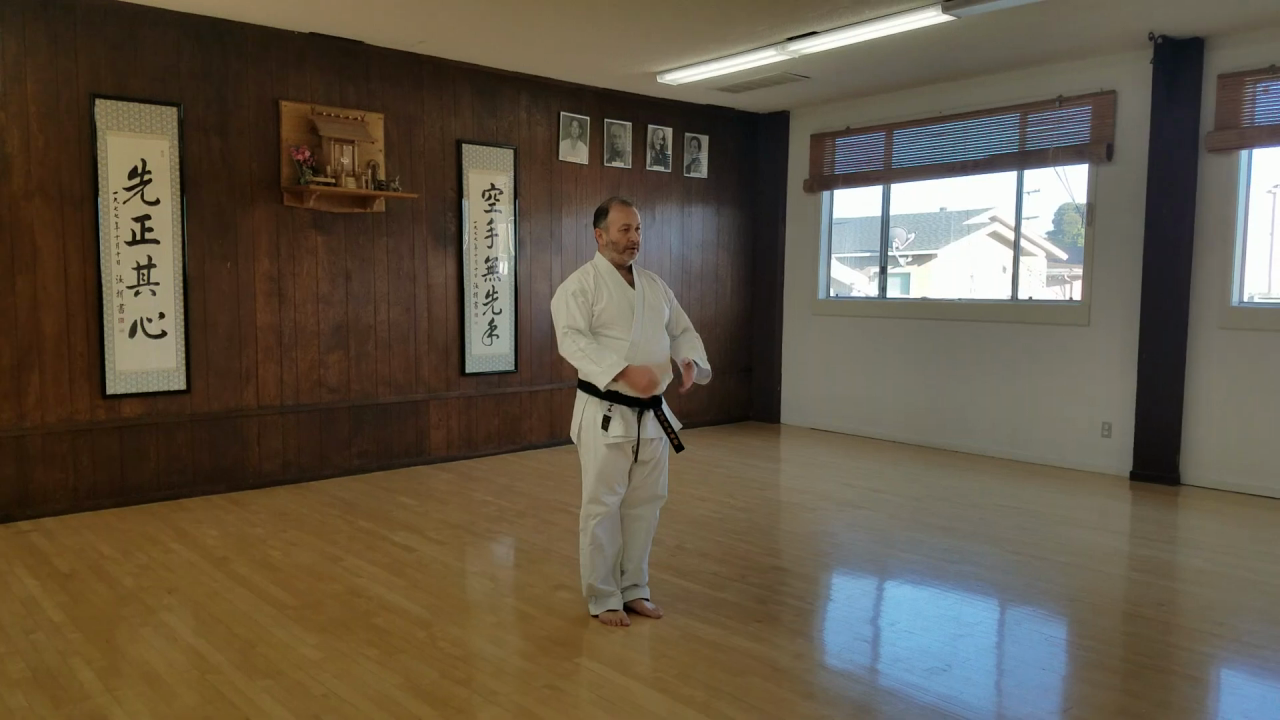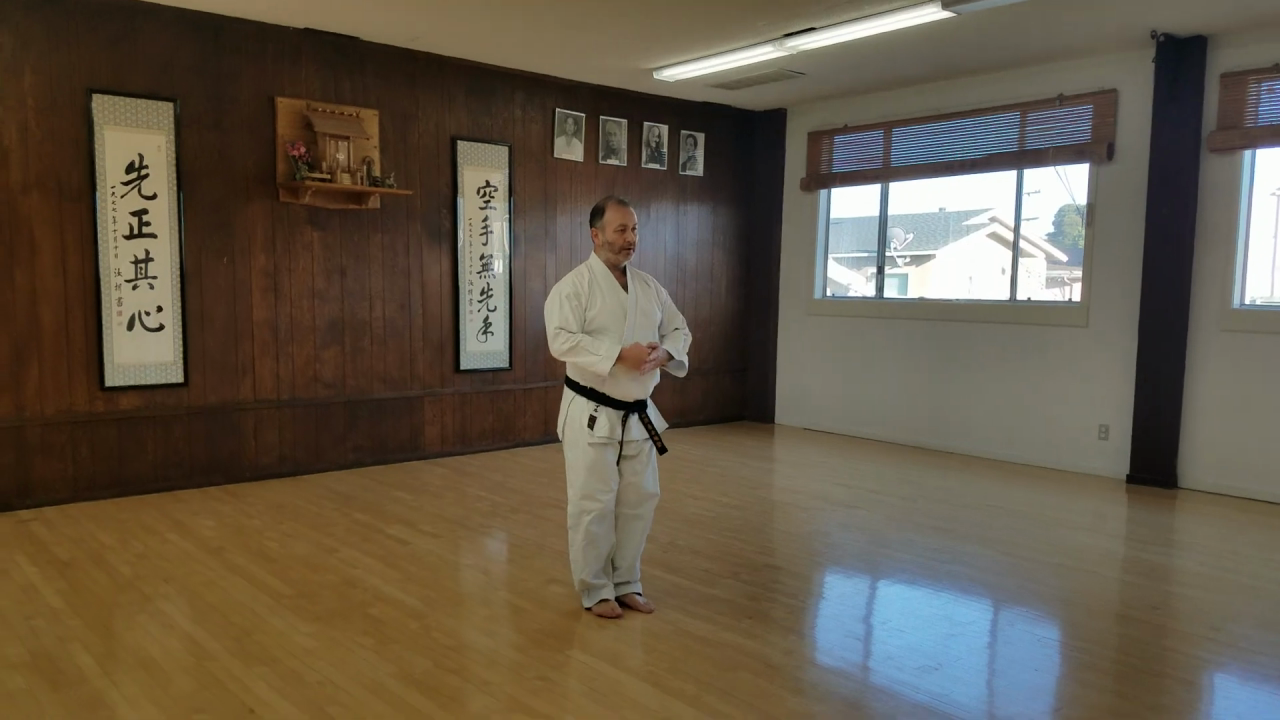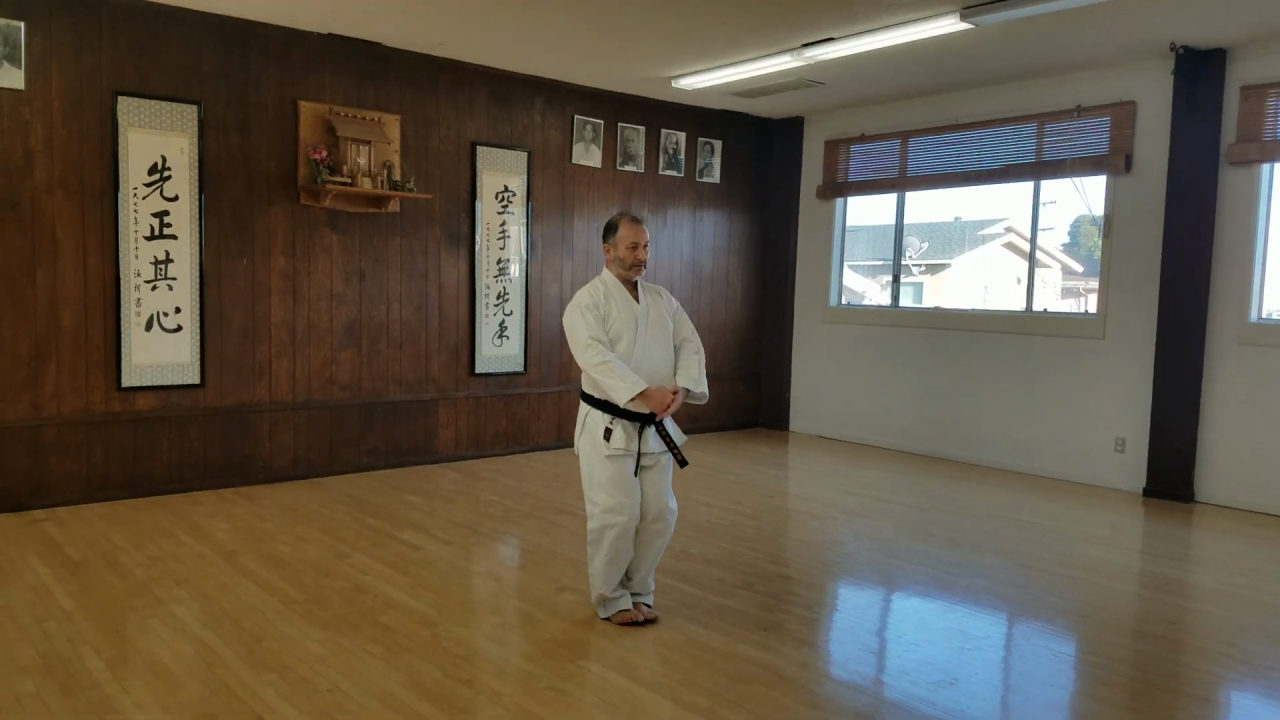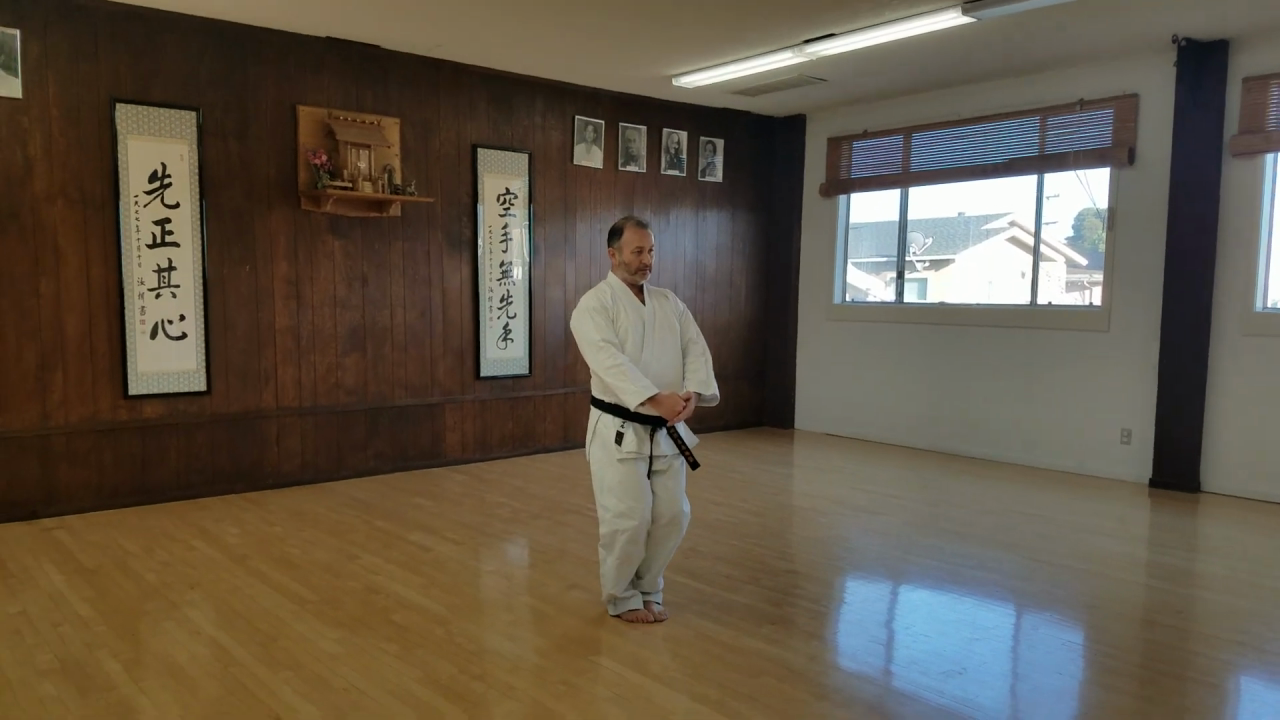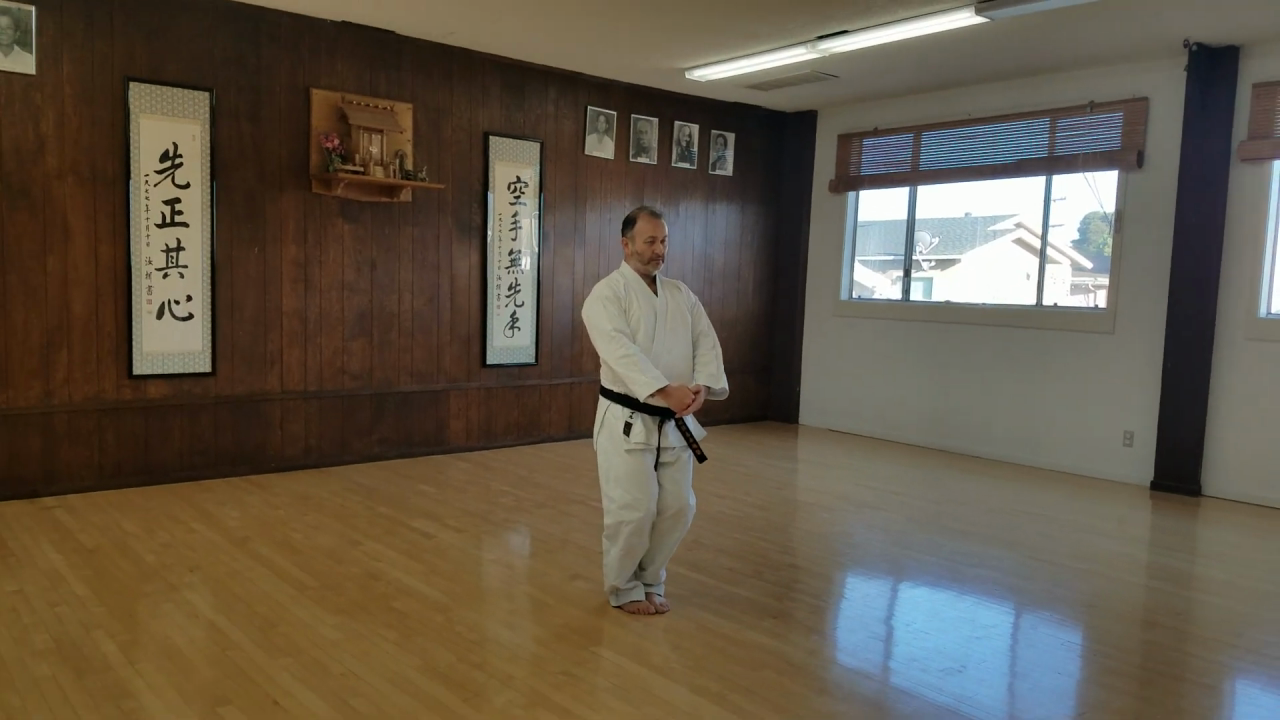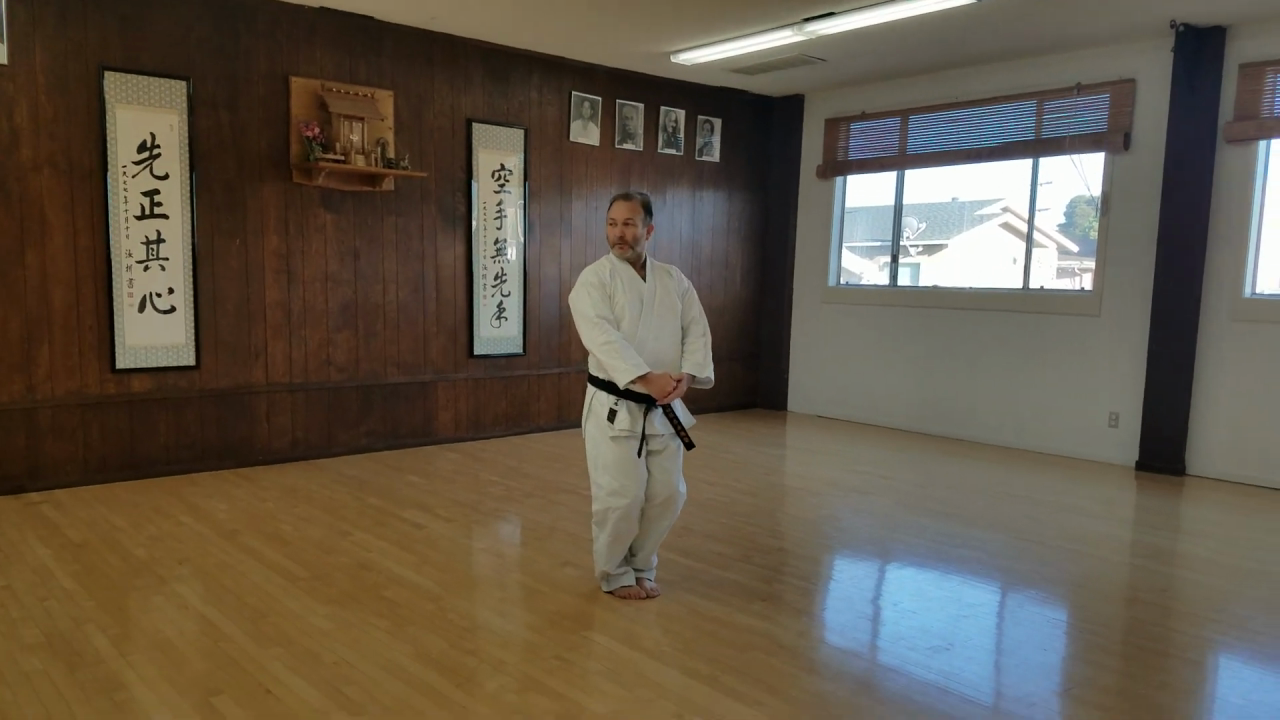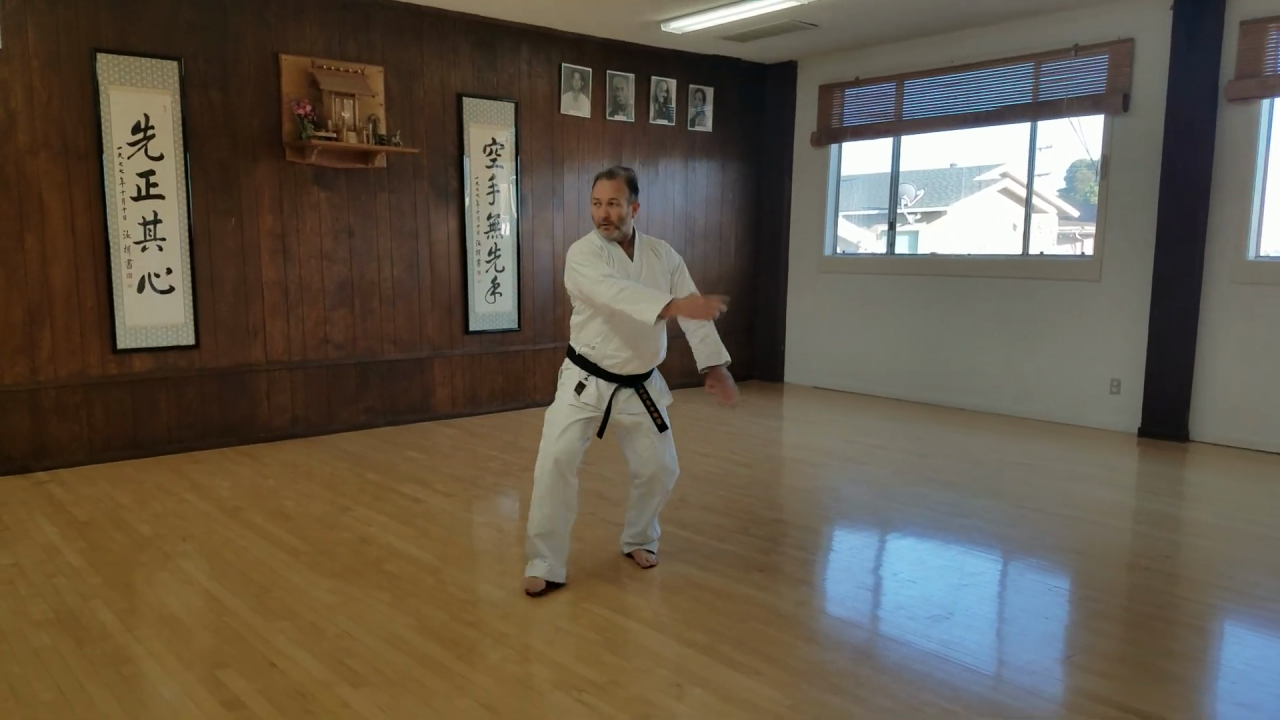
dt=0.4s
person 1, frame 1
left shoulder: (654, 284)
right shoulder: (580, 285)
left elbow: (681, 332)
right elbow: (572, 342)
left wrist: (691, 364)
right wrist: (623, 371)
left hip: (651, 414)
right hip: (608, 414)
left knee: (645, 503)
right knee: (603, 506)
left ankle: (633, 588)
right ankle: (603, 597)
person 1, frame 2
left shoulder: (649, 285)
right shoulder: (575, 285)
left elbow: (679, 330)
right elbow: (562, 340)
left wrist: (663, 352)
right wrist: (620, 354)
left hip: (638, 414)
right hip: (592, 414)
left knee: (639, 500)
right knee: (592, 504)
left ankle: (626, 583)
right ankle: (596, 590)
person 1, frame 3
left shoulder: (662, 299)
right shoulder: (588, 300)
left elbow: (690, 346)
right elbow: (594, 356)
left wrist: (682, 388)
right wrist: (645, 391)
left hip: (654, 427)
right hip: (607, 427)
left knee: (659, 514)
right knee: (615, 515)
left ankle: (638, 592)
right ankle: (611, 599)
person 1, frame 4
left shoulder: (669, 302)
right shoulder: (594, 305)
left elbow: (696, 351)
right elbow: (608, 360)
left wrist: (693, 393)
right wrist: (657, 398)
left hip: (666, 431)
right hip: (619, 430)
left knee: (672, 516)
right knee: (628, 519)
left ankle: (648, 590)
right ankle: (622, 597)
person 1, frame 5
left shoulder: (681, 294)
right shoulder: (607, 294)
left elbow: (706, 344)
right elbow: (620, 350)
left wrist: (702, 386)
right wrist: (667, 390)
left hip: (674, 422)
right hip: (627, 421)
left knee: (676, 508)
right knee: (632, 511)
left ankle: (650, 581)
right ankle: (623, 588)
person 1, frame 6
left shoulder: (674, 279)
right shoulder: (594, 279)
left elbow: (697, 332)
right elbow: (602, 337)
left wrist: (687, 375)
right wrist: (647, 378)
left hip: (663, 408)
right hip: (614, 407)
left knee: (667, 495)
right knee: (620, 498)
left ankle: (641, 568)
right ankle: (615, 575)
person 1, frame 7
left shoulder: (663, 255)
right shoulder: (583, 254)
left elbow: (695, 312)
right elbow: (614, 294)
left wrist: (715, 365)
right wrist: (674, 305)
left hip: (641, 385)
right hip: (587, 382)
left knee: (658, 469)
right knee: (555, 463)
left ankle: (639, 540)
right ankle: (545, 564)
